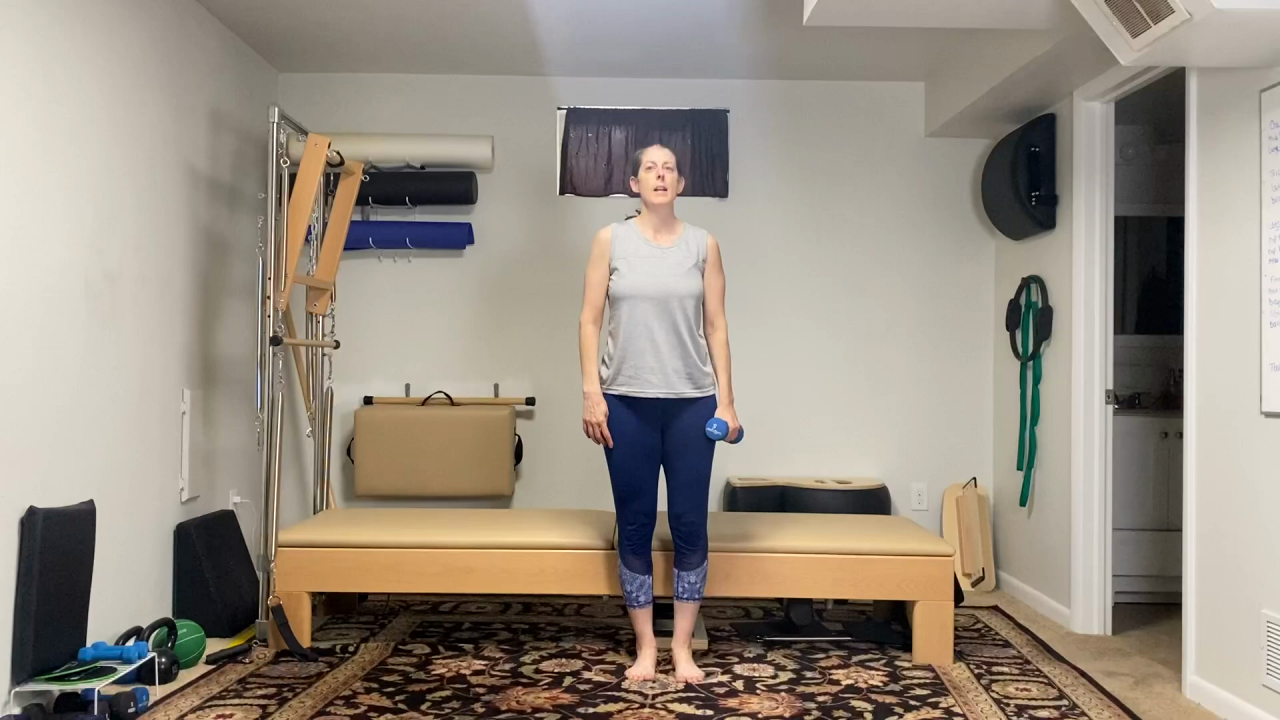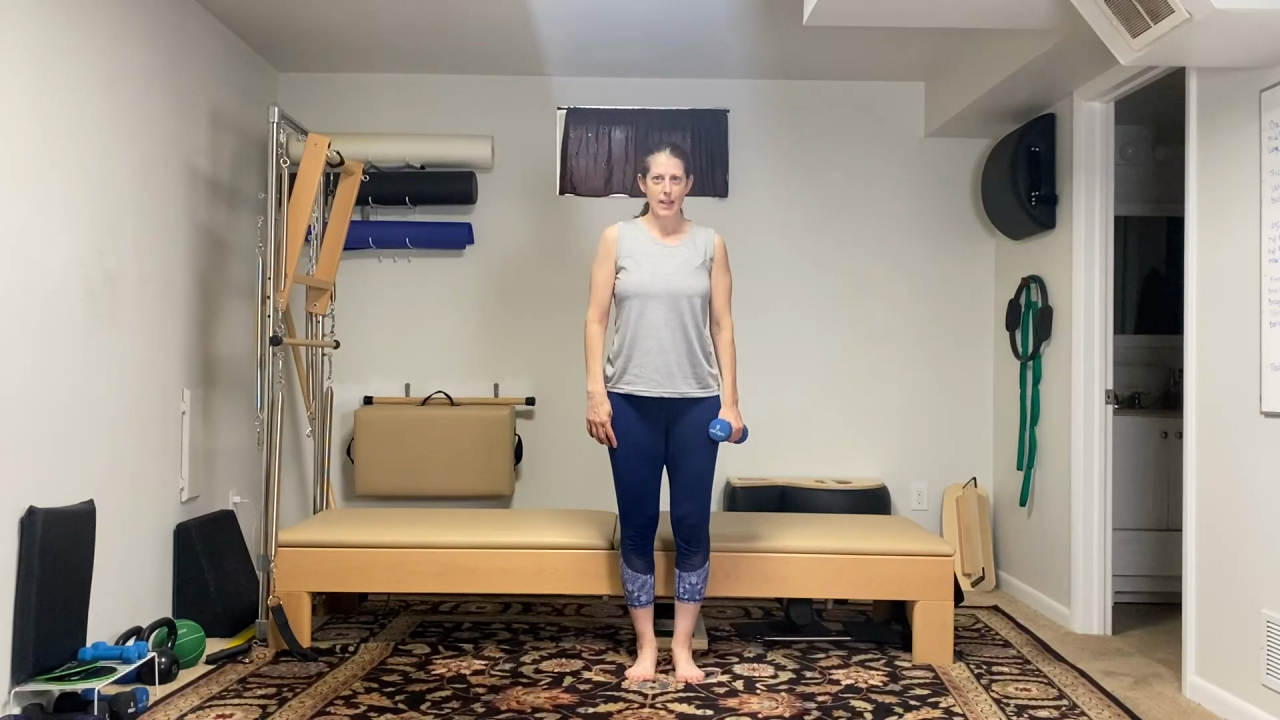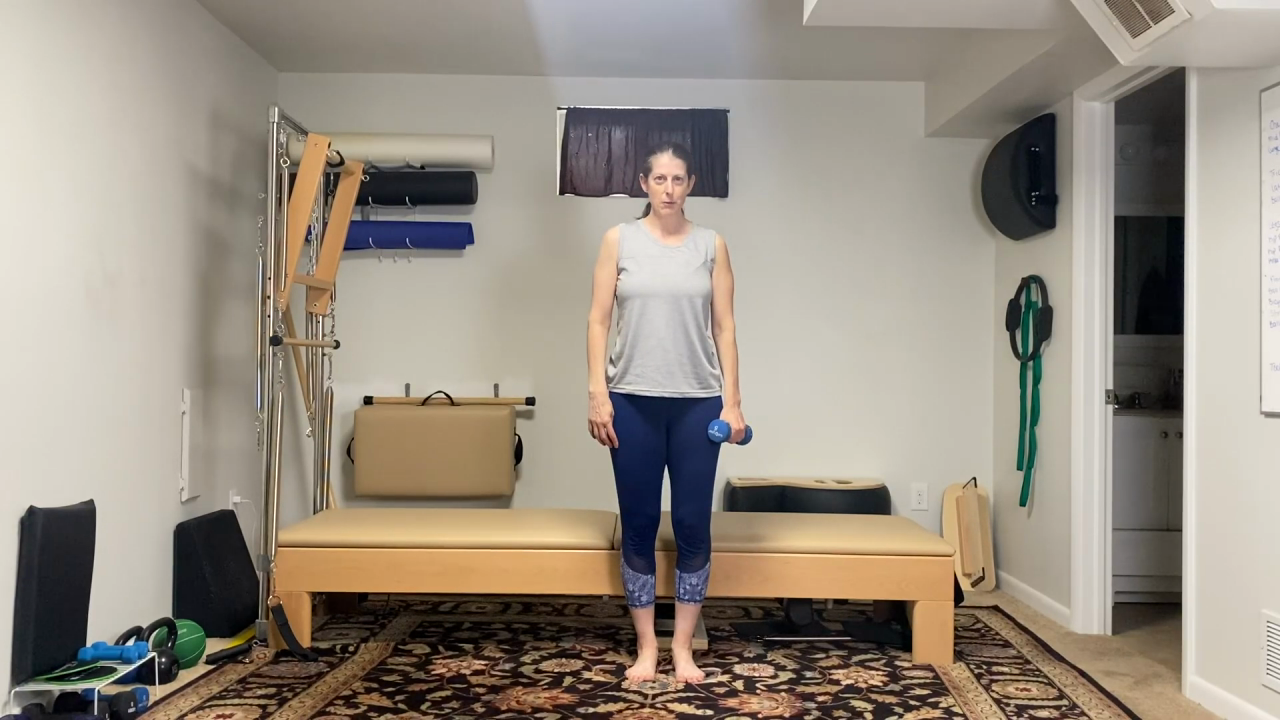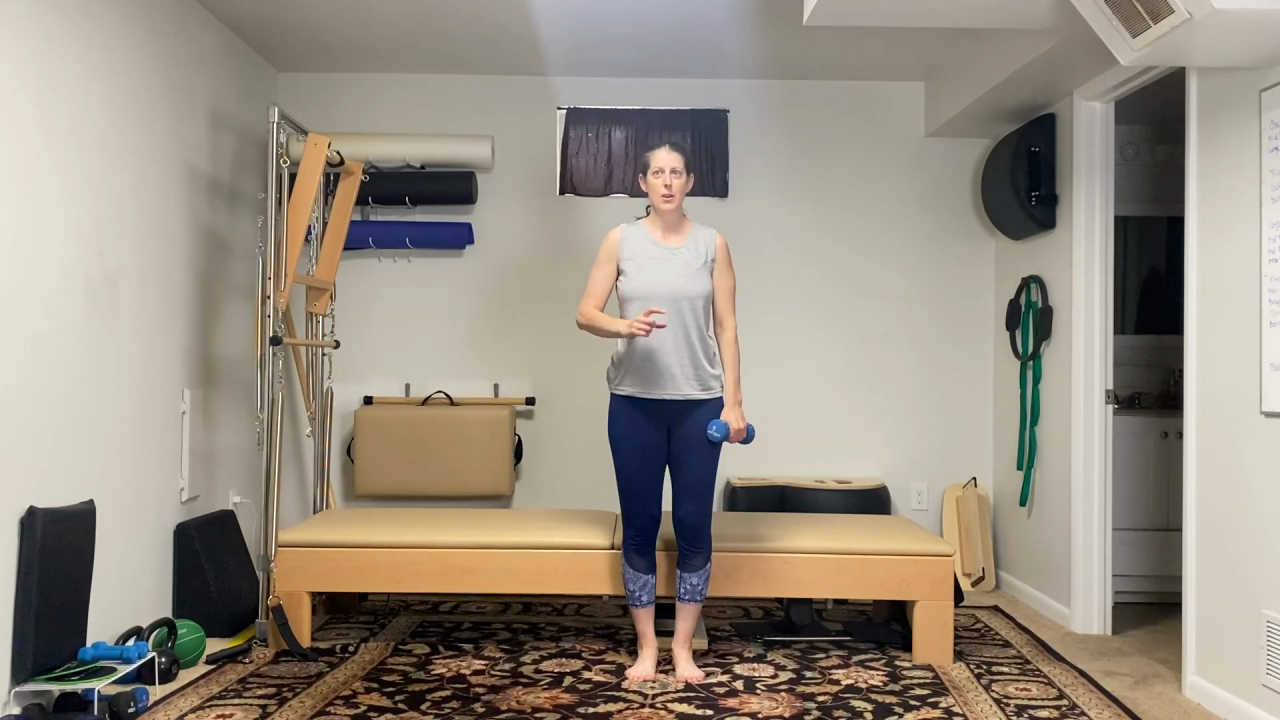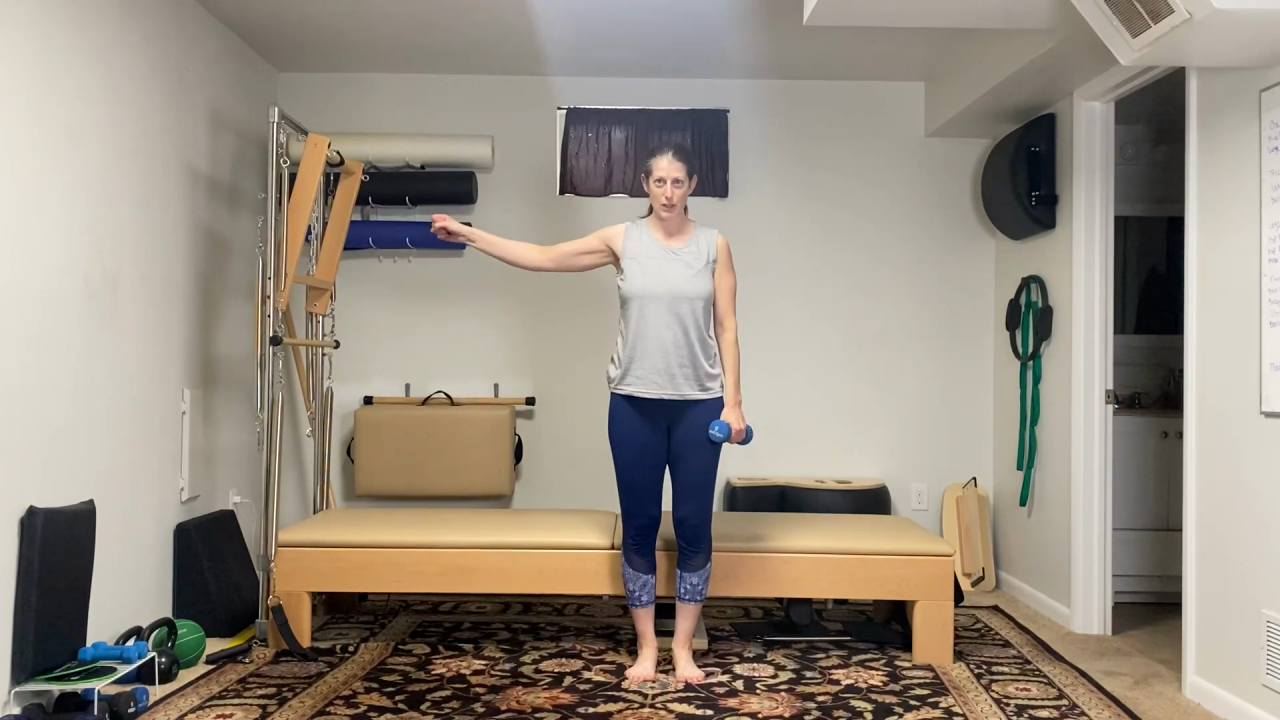
dt=1s
person 1, frame 1
left shoulder: (703, 244)
right shoulder: (611, 240)
left elbow: (716, 325)
right elbow: (590, 321)
left wrist: (726, 400)
right wrist: (592, 392)
left hip: (691, 403)
right hip: (628, 403)
left knee: (689, 523)
right knee: (635, 523)
left ankle: (683, 645)
right ankle: (646, 646)
person 1, frame 2
left shoulder: (709, 244)
right shoulder: (617, 238)
left elbow: (722, 325)
right elbow: (596, 319)
left wrist: (730, 401)
right wrist: (596, 393)
left hip: (695, 403)
right hip: (632, 401)
left knee: (691, 523)
right knee: (637, 523)
left ankle: (682, 645)
right ankle: (645, 646)
person 1, frame 3
left shoulder: (711, 244)
right shoulder: (619, 240)
left elbow: (724, 326)
right elbow: (598, 321)
left wrist: (732, 401)
right wrist: (597, 393)
left hip: (696, 403)
right hip: (633, 401)
left knee: (692, 524)
right knee: (639, 524)
left ankle: (683, 646)
right ankle: (646, 646)
person 1, frame 4
left shoulder: (712, 243)
right shoulder: (620, 240)
left elbow: (726, 326)
right elbow: (586, 313)
left wrist: (733, 400)
right wrist: (626, 326)
left hip: (698, 403)
right hip: (634, 403)
left knee: (693, 524)
right knee: (640, 524)
left ankle: (682, 646)
right ankle: (646, 646)
person 1, frame 5
left shoulder: (714, 244)
right shoulder: (621, 239)
left elbow: (727, 327)
right elbow: (540, 258)
left wrist: (733, 402)
right wrist: (469, 234)
left hip: (698, 405)
right hip: (635, 404)
left knee: (693, 524)
right knee: (640, 524)
left ankle: (683, 645)
right ankle: (646, 645)
